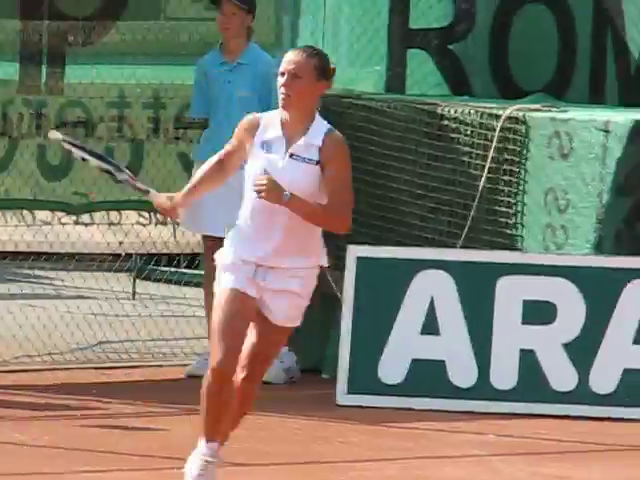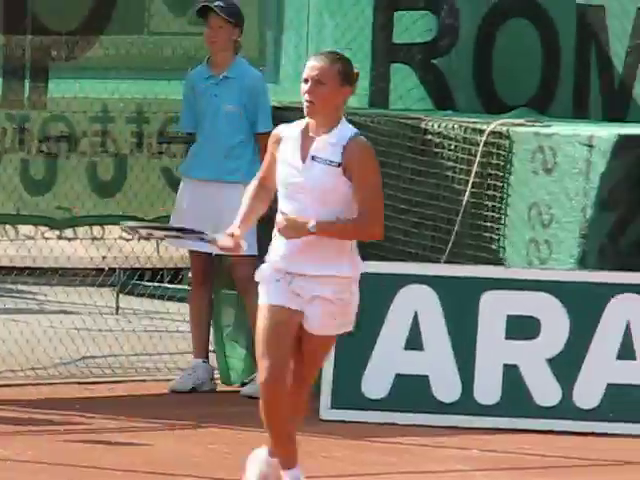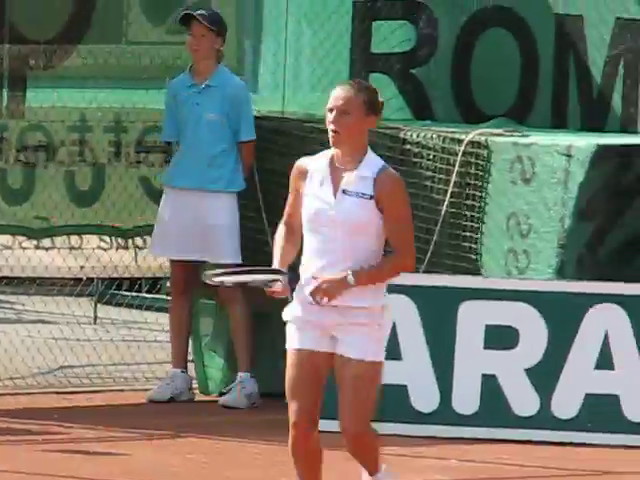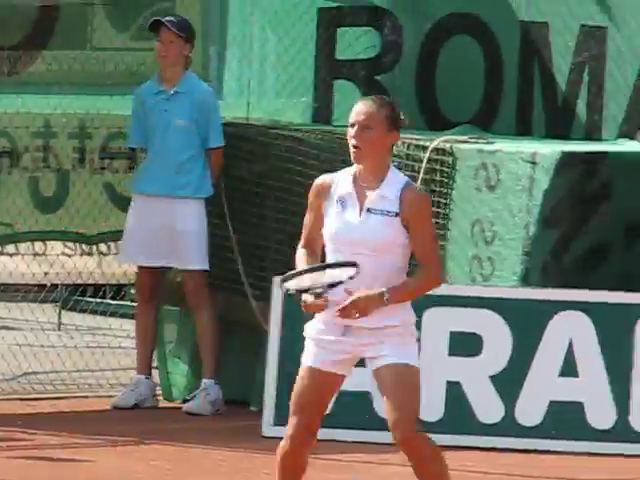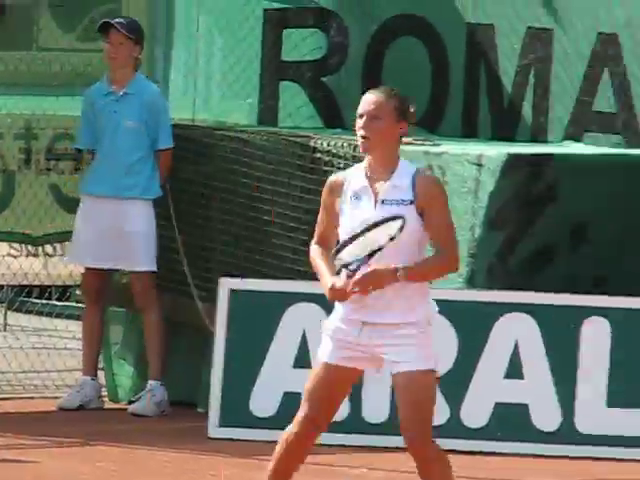
dt=0.1s
person 1, frame 1
left shoulder: (331, 145)
right shoulder: (253, 126)
left elbow: (340, 222)
right elbow: (217, 167)
left wrist: (285, 198)
right wrist: (180, 199)
left hip: (293, 270)
right hip: (240, 259)
left knee: (250, 375)
right knee: (220, 365)
person 1, frame 2
left shoulder: (356, 149)
right shoulder: (282, 137)
left elbow: (373, 228)
right elbow: (262, 187)
left wrist: (310, 226)
right wrist: (239, 227)
left hip: (331, 279)
right hip: (281, 270)
left knee: (297, 385)
right knee: (271, 380)
person 1, frame 3
left shoulder: (386, 181)
right shoulder: (306, 169)
left elbow: (405, 258)
right elbow: (289, 225)
left wrist: (350, 280)
right wrist: (279, 272)
left hip: (362, 311)
right hip: (310, 309)
left knee: (354, 430)
right knee: (302, 420)
person 1, frame 4
left shoulder: (410, 198)
right shoulder: (325, 187)
left elbow: (431, 274)
right elbow: (307, 248)
left wrist: (380, 298)
right wrist: (308, 289)
left hip: (389, 330)
right hip: (331, 328)
left knee: (408, 433)
right knee: (299, 432)
person 1, frame 5
left shoulder: (424, 187)
right shoulder: (338, 186)
left elbow: (448, 259)
right elbow: (318, 247)
left wrist: (393, 275)
right wrist: (328, 278)
left hip: (408, 327)
right hip: (349, 323)
left knee: (418, 442)
right knee: (306, 426)
person 2, frame 1
left shoulder: (264, 66)
right shoulder: (206, 65)
right elbow: (203, 119)
right wrist: (213, 153)
left hip: (248, 175)
right knee: (212, 262)
person 2, frame 2
left shoulder: (252, 80)
right shoulder: (194, 78)
left elbow: (264, 139)
right elbow: (193, 134)
left wrist: (246, 177)
right wrist: (202, 170)
left hip: (235, 189)
right hip: (195, 186)
left knee: (244, 277)
right knee: (199, 276)
right ankle: (201, 365)
person 2, frame 3
left shoulder: (233, 89)
right shoulder: (176, 88)
left elbow: (247, 147)
right elbow: (177, 144)
left wrist: (228, 183)
right wrist: (185, 178)
left hip: (217, 198)
right hip: (177, 195)
left knee: (228, 289)
right knee: (180, 286)
left ankle: (244, 379)
right ankle: (179, 375)
person 2, frame 4
left shoulder: (202, 95)
right shoulder: (143, 94)
left elbow: (215, 154)
right elbow: (143, 150)
left wrist: (195, 189)
right wrist: (154, 183)
left hip: (185, 204)
right hip: (145, 201)
left knee: (196, 293)
right knee: (145, 293)
left ankle: (209, 386)
right ankle: (143, 381)
person 2, frame 5
left shoulder: (151, 97)
right shoulder: (93, 95)
left elbow: (164, 156)
right elbow: (91, 150)
left wrist: (143, 191)
right wrist: (95, 180)
left hip: (134, 205)
right hip: (93, 203)
left knee: (144, 295)
right knee: (92, 293)
left ankle: (155, 387)
right ankle: (90, 383)
